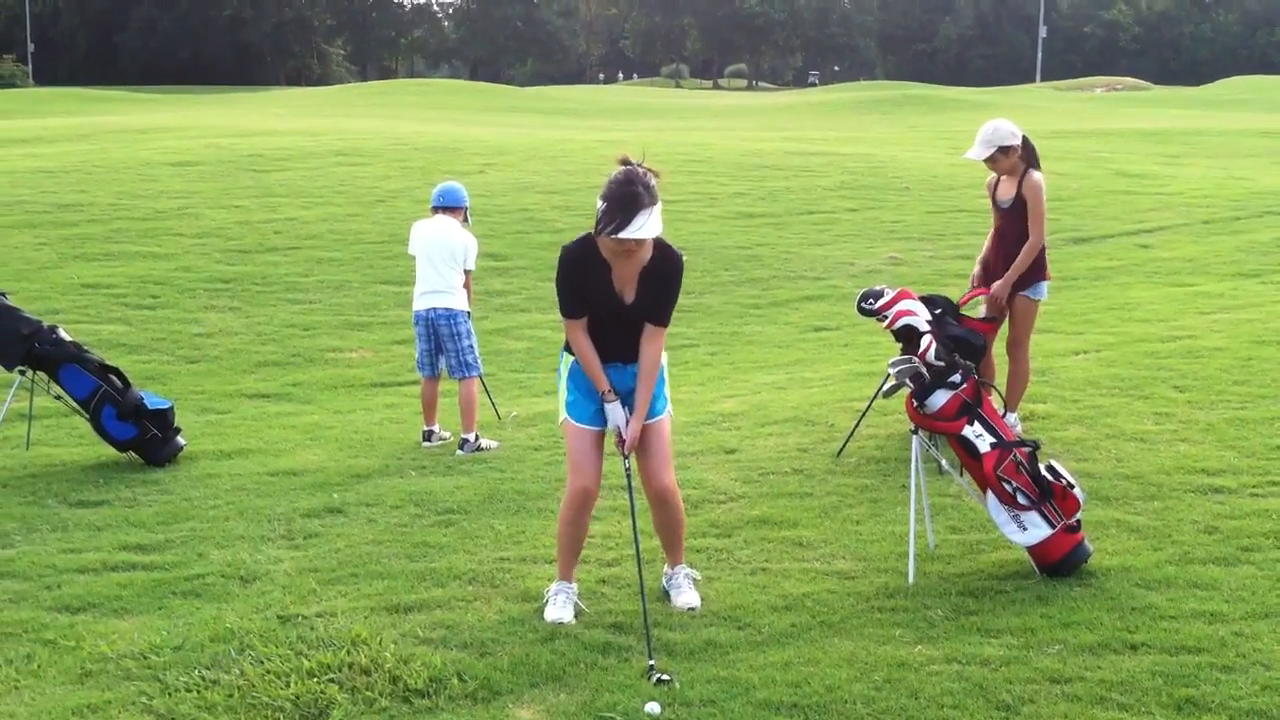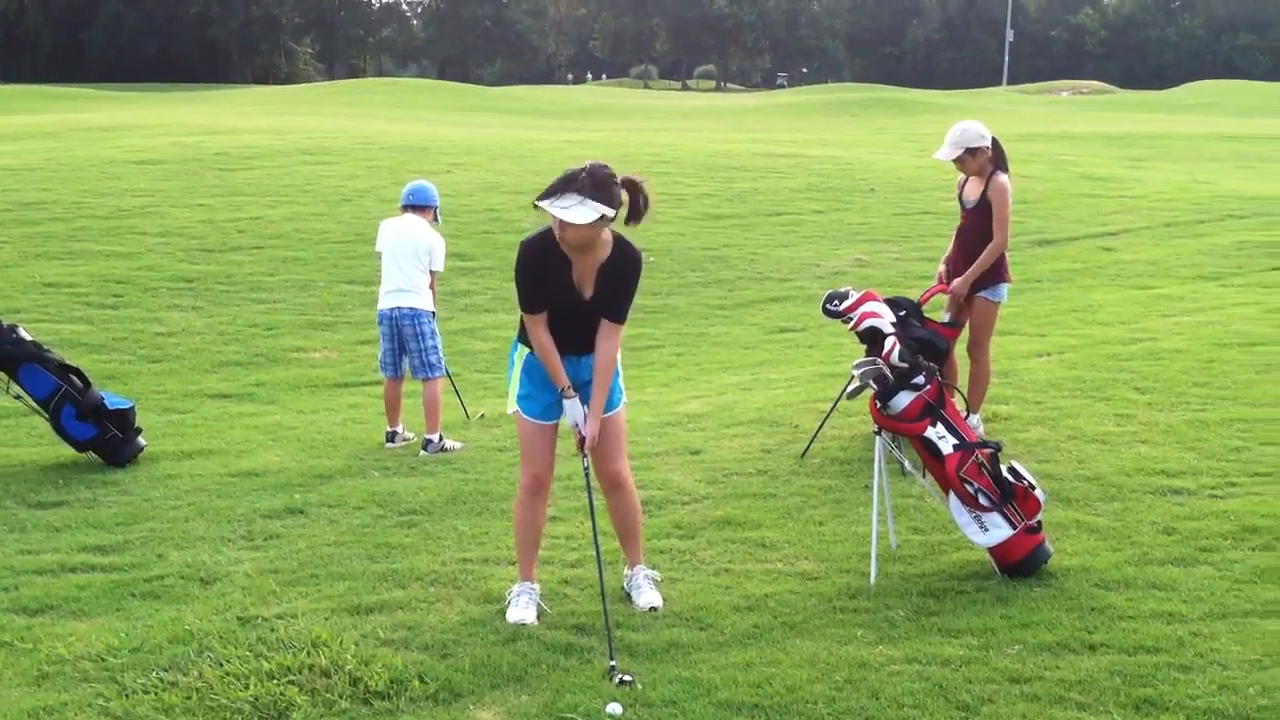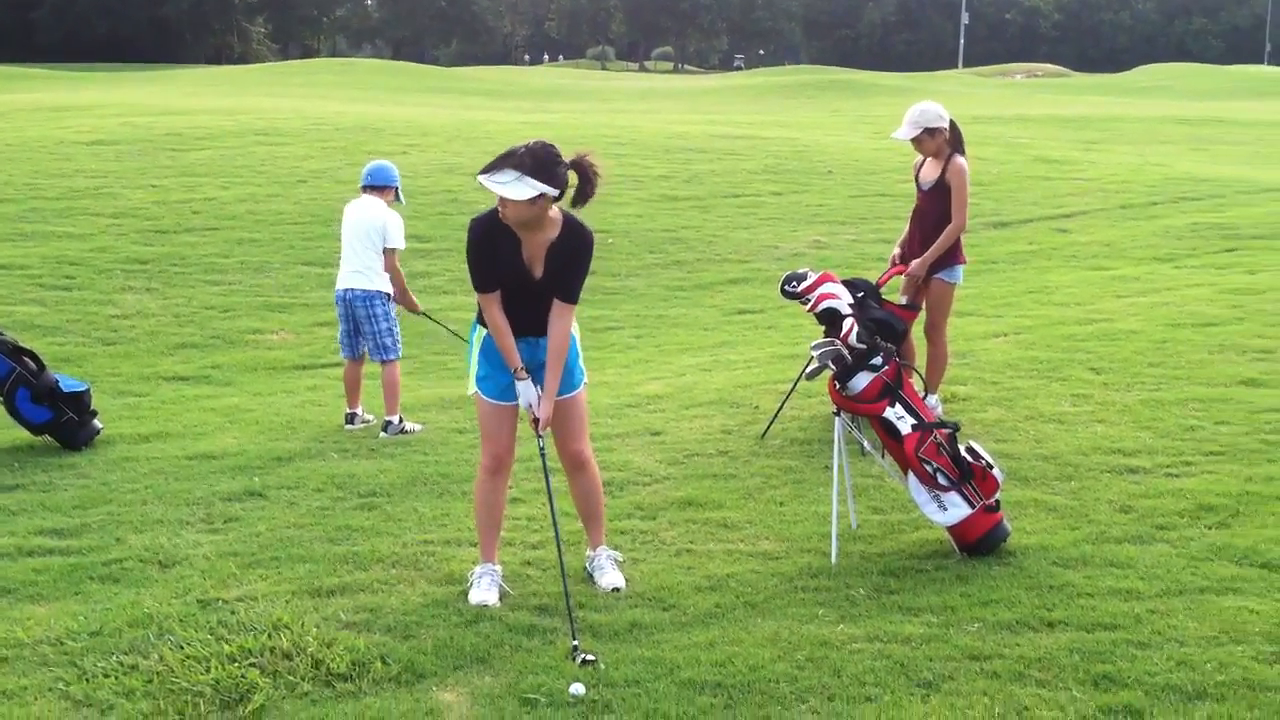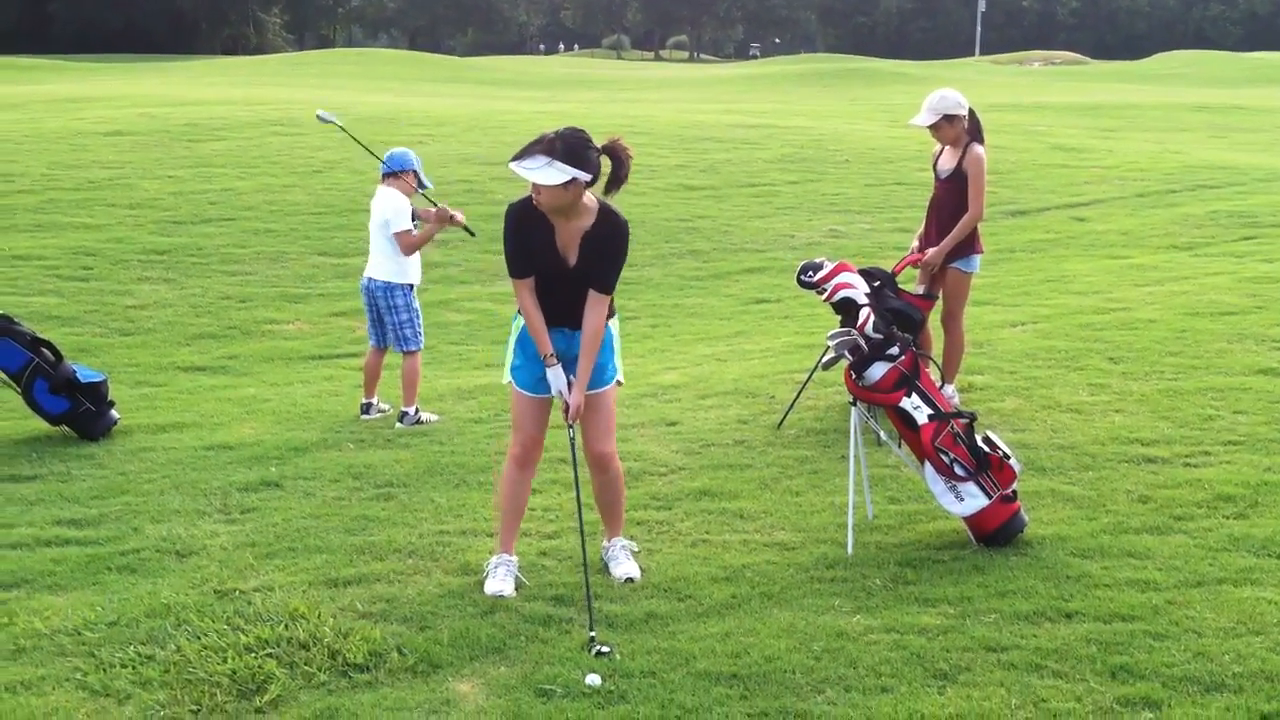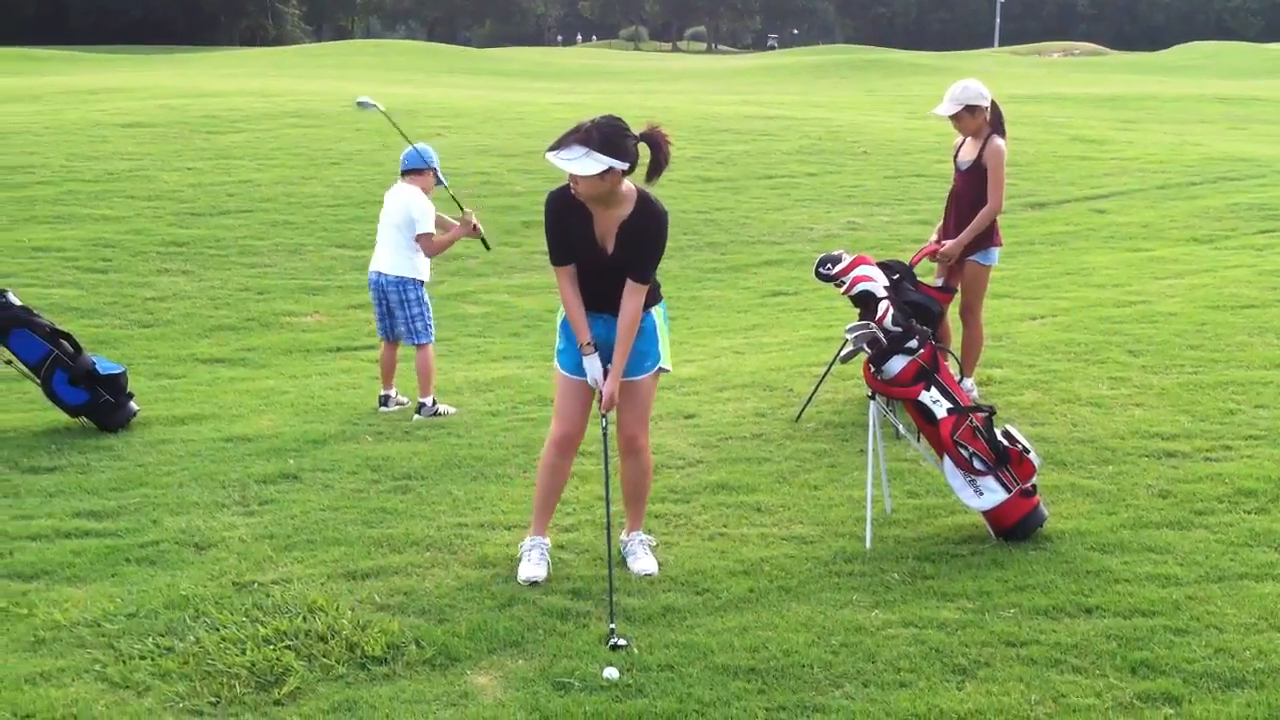
dt=0.4s
person 1, frame 1
left shoulder: (668, 262)
right shoulder: (576, 257)
left elbow: (653, 339)
right elbow: (577, 333)
left wrist: (639, 415)
right wrist: (609, 398)
left hip: (643, 373)
right hip: (588, 373)
left knee: (662, 486)
right knee: (583, 487)
left ankle: (677, 572)
right ankle: (563, 585)
person 1, frame 2
left shoulder: (626, 259)
right shoulder: (535, 250)
left elbow: (608, 335)
right elbow: (537, 327)
left wrist: (595, 412)
right wrist: (567, 395)
left hip: (595, 364)
right hip: (540, 364)
left knee: (615, 473)
right knee: (535, 477)
left ankle: (637, 571)
right ankle: (525, 585)
person 1, frame 3
left shoulder: (577, 238)
right shoulder: (485, 230)
left elbow: (560, 315)
right elbow: (491, 307)
left wrist: (549, 394)
right wrist: (519, 375)
left hip: (554, 344)
right hip: (499, 345)
left knee: (577, 454)
right knee: (495, 459)
left ankle: (600, 552)
right ankle: (487, 567)
person 1, frame 4
left shoulder: (612, 227)
right shoulder: (521, 217)
left elbow: (596, 307)
right elbow: (525, 293)
left wrist: (581, 384)
right wrist: (550, 363)
left hip: (593, 339)
right hip: (536, 336)
left knee: (602, 453)
right knee: (523, 450)
left ankle: (616, 543)
right ankle: (504, 557)
person 1, frame 5
left shoulder: (650, 216)
right shoulder: (560, 204)
left elbow: (633, 296)
right elbow: (566, 280)
left wrist: (616, 374)
right wrist: (588, 350)
left hip: (637, 326)
right hip: (581, 322)
left knee: (633, 439)
right knee: (563, 436)
left ankle: (634, 536)
right ankle: (536, 539)
person 2, frame 1
left shoulder: (1032, 182)
right shoulder: (993, 183)
left elbow: (1036, 238)
left wrist: (1008, 281)
right wrist: (980, 264)
left hip: (1026, 275)
right hip: (997, 270)
left knee: (1016, 346)
left ankle: (1011, 416)
person 2, frame 2
left shoulder: (998, 184)
right shoulder: (963, 182)
left elbow: (1000, 241)
left wrist: (968, 278)
right wrist: (946, 263)
left hip: (987, 277)
right hip: (960, 273)
left knee: (977, 348)
left ankle: (973, 418)
person 2, frame 3
left shoulder: (956, 167)
right shoulder: (920, 164)
left elbow: (958, 223)
left wrist: (927, 260)
right wrist: (900, 246)
left hip: (943, 260)
right hip: (916, 255)
left knee: (934, 330)
left ankle: (931, 398)
person 2, frame 4
left shoulder: (973, 155)
right shoulder: (939, 152)
left elbow: (975, 212)
left wrist: (943, 249)
right wrist: (920, 238)
left hip: (960, 249)
right hip: (933, 245)
left knee: (951, 319)
left ankle: (948, 388)
person 2, frame 5
left shoulder: (994, 147)
right shoulder: (960, 144)
left elbow: (994, 205)
left wrist: (961, 241)
right wrist: (939, 231)
left hip: (979, 242)
right hip: (953, 238)
left knee: (969, 312)
left ankle: (967, 382)
person 3, frame 1
left shoulder: (419, 229)
right shoulder: (466, 238)
right elbow: (467, 281)
right wrist: (466, 309)
left hip: (422, 308)
right hip: (452, 309)
left knee: (429, 375)
right knee: (468, 375)
left ankle: (431, 431)
right ankle: (469, 439)
person 3, frame 2
left shoulder: (387, 227)
right shoulder: (433, 237)
right elbow: (431, 283)
right wrist: (430, 311)
left hip: (387, 308)
right hip: (416, 309)
left knee: (393, 375)
right knee: (431, 376)
left ankle: (394, 431)
right ankle: (433, 439)
person 3, frame 3
left shoulder: (351, 209)
right shoulder: (390, 217)
right elbow: (390, 265)
left wrist: (395, 292)
right wrist: (406, 296)
left hip: (344, 289)
right hip: (372, 292)
left knee: (354, 357)
right knee: (389, 358)
left ankle: (353, 414)
right ankle: (393, 421)
person 3, frame 4
left shoulder: (383, 197)
right shoulder: (397, 203)
left elbow: (420, 214)
right elbow: (408, 246)
left wrist: (444, 216)
right wrist: (436, 223)
left hip: (372, 281)
right hip: (394, 285)
left knee: (377, 346)
right knee: (411, 349)
left ankle: (369, 403)
right ankle: (409, 412)
person 3, frame 5
left shoulder: (395, 193)
right shoulder: (420, 203)
right elbow: (430, 248)
left wrist: (460, 225)
right wrist: (460, 231)
left hip: (378, 275)
right hip: (405, 280)
left knee: (390, 340)
right knee: (423, 342)
left ankle: (387, 396)
right ankle: (426, 405)
